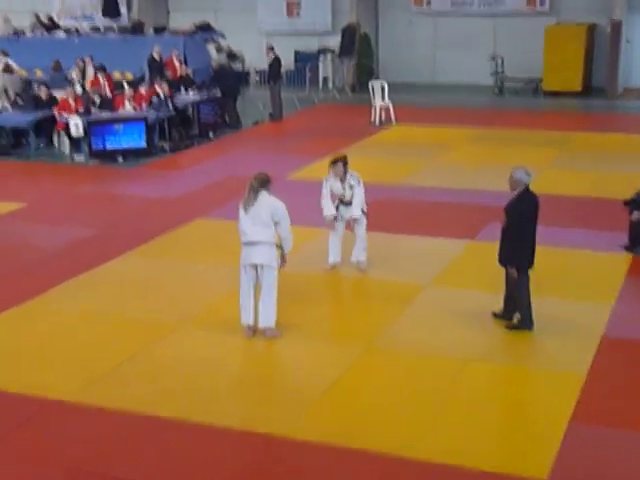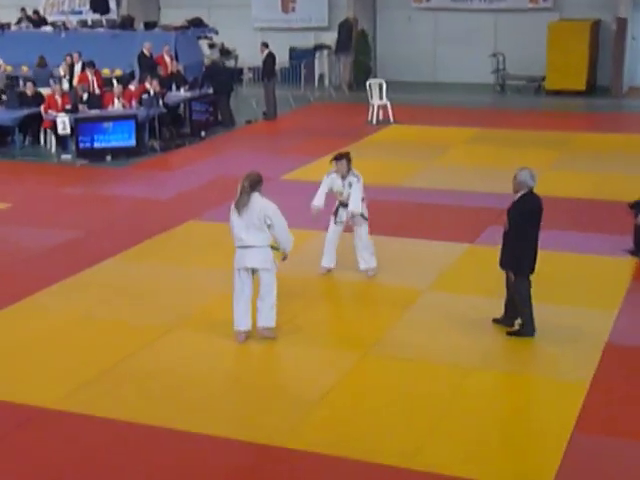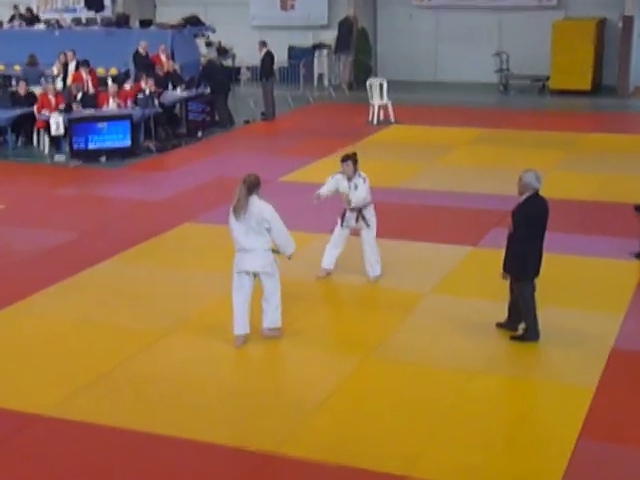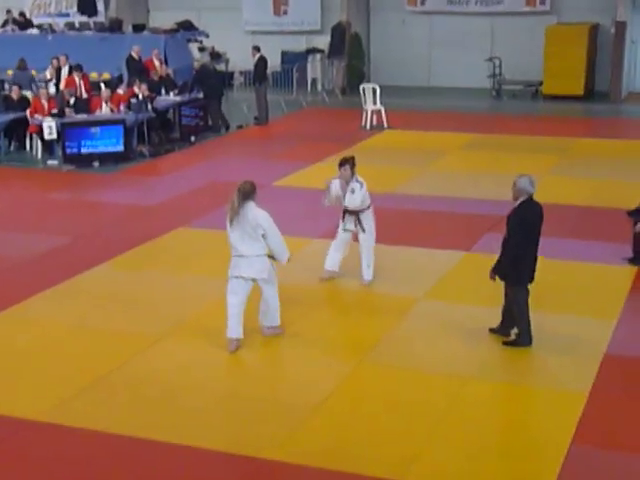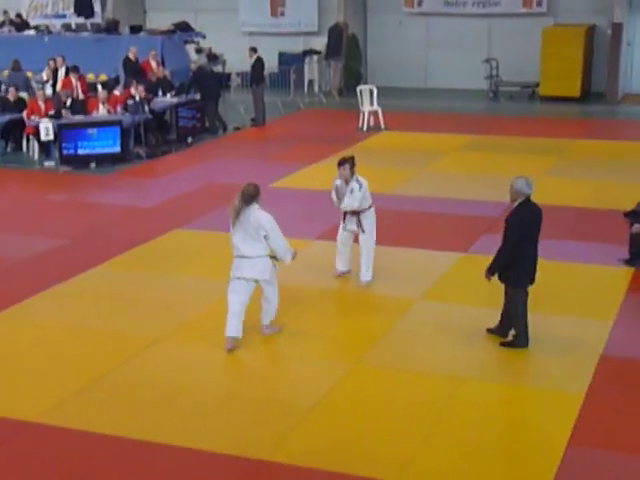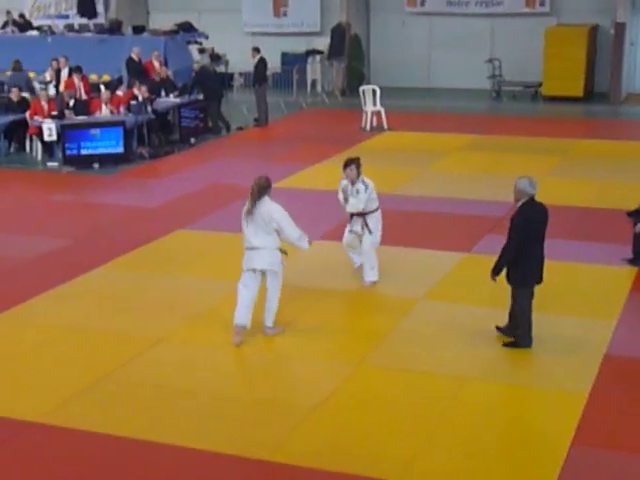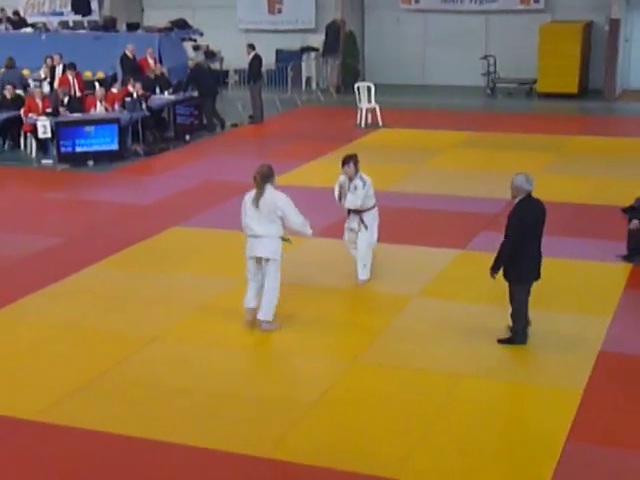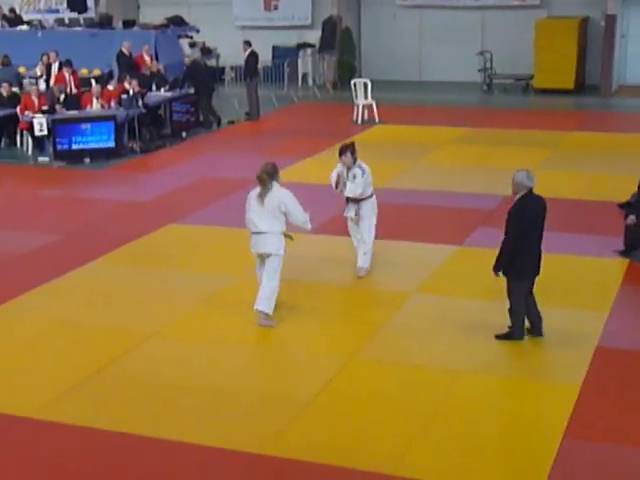
dt=0.1s
person 1, frame 1
left shoulder: (518, 203)
right shoulder: (531, 197)
left elbow: (515, 234)
left wrist: (511, 261)
left hip: (517, 252)
right hip: (525, 248)
left knee: (518, 285)
right knee: (512, 282)
left ankle: (525, 321)
right ankle: (508, 312)
person 1, frame 2
left shoulder: (520, 206)
right shoulder: (534, 200)
left elbow: (516, 238)
left wrist: (510, 265)
left hip: (519, 256)
right hip: (527, 252)
left knee: (520, 290)
right knee: (513, 287)
left ankle: (527, 327)
right ankle: (509, 318)
person 1, frame 3
left shoulder: (525, 208)
right shoulder: (540, 202)
left elbow: (519, 240)
left wrist: (510, 267)
left hip: (523, 259)
right hip: (532, 255)
left knee: (524, 294)
right knee: (517, 290)
left ankle: (531, 332)
right ankle: (512, 322)
person 1, frame 4
left shoulder: (519, 214)
right shoulder: (536, 208)
left elbow: (511, 246)
left wrist: (497, 269)
left hip: (517, 264)
right hip: (527, 261)
left knee: (518, 299)
right knee: (511, 296)
left ankle: (523, 337)
right ankle: (505, 328)
person 1, frame 5
left shoulder: (517, 216)
right shoulder: (534, 209)
left elbow: (508, 247)
left wrist: (492, 269)
left hip: (517, 266)
right hip: (527, 262)
left knee: (516, 301)
right knee: (512, 298)
left ankle: (521, 338)
right ankle: (503, 328)
person 1, frame 6
left shoulder: (521, 216)
right shoulder: (541, 209)
left elbow: (511, 246)
left wrist: (496, 269)
left hip: (522, 266)
right hip: (534, 263)
left knee: (521, 302)
right knee: (522, 299)
left ankle: (523, 338)
right ankle: (512, 328)
person 1, frame 7
left shoulder: (518, 213)
right shoulder: (538, 206)
left elbow: (509, 243)
left wrist: (495, 266)
left hip: (519, 263)
right hip: (532, 260)
left knee: (518, 298)
right knee: (520, 296)
left ankle: (519, 335)
right ankle: (521, 326)
person 1, frame 8
left shoulder: (518, 209)
right shoulder: (540, 202)
left elbow: (510, 241)
left wrist: (498, 265)
left hip: (519, 261)
right hip: (533, 258)
left knee: (516, 296)
right knee: (526, 293)
left ankle: (517, 331)
right ankle: (536, 326)
person 2, frame 1
left shoulder: (244, 204)
right shoulder: (276, 204)
right elbow: (284, 231)
right wrist: (284, 252)
left hip: (248, 250)
right hip: (266, 250)
left knee: (247, 288)
right knee: (268, 288)
left ankle: (249, 325)
right ankle: (267, 326)
person 2, frame 2
left shoulder: (235, 206)
right shoulder: (267, 205)
right elbow: (280, 229)
right wrist: (286, 248)
left hip: (242, 253)
right hip: (262, 253)
left knee: (242, 292)
right knee: (267, 290)
left ankle: (241, 330)
right ankle: (265, 326)
person 2, frame 3
left shoulder: (235, 209)
right shoulder: (265, 208)
right elbow: (279, 232)
right wrist: (288, 250)
left hip: (241, 257)
right hip: (262, 256)
left knee: (240, 295)
right knee: (271, 291)
left ankle: (239, 334)
right ankle: (270, 326)
person 2, frame 4
left shoulder: (232, 215)
right shoulder: (260, 215)
right elbow: (274, 240)
right wrist: (284, 256)
left hip: (238, 263)
right hip: (259, 263)
left knee: (235, 301)
right knee: (270, 295)
left ankle: (233, 338)
right ankle: (270, 326)
person 2, frame 5
left shoulder: (236, 216)
right shoulder: (263, 217)
right elbow: (276, 241)
right wrist: (289, 255)
left hip: (240, 263)
right hip: (261, 263)
left knee: (236, 301)
right knee: (270, 294)
left ankle: (231, 338)
right ankle: (266, 325)
person 2, frame 6
left shoulder: (247, 209)
right shoulder: (275, 209)
right elbow: (291, 232)
right wrist: (304, 241)
left hip: (250, 255)
right hip: (270, 255)
left knee: (246, 292)
right knee: (273, 291)
left ankle: (239, 328)
right ankle: (268, 326)
person 2, frame 7
left shoulder: (248, 197)
right shoulder: (279, 197)
left elbow: (244, 222)
right elbow: (295, 220)
right wrist: (307, 228)
left hip: (252, 243)
right hip: (271, 244)
left knee: (254, 278)
right knee: (271, 282)
left ankle: (251, 310)
right ankle: (265, 320)
person 2, frame 8
left shoulder: (253, 194)
right shoulder: (283, 194)
left elbow: (248, 219)
right elbow: (298, 216)
right wrist: (308, 223)
left hip: (256, 239)
right hip: (274, 240)
left knee: (263, 271)
right knee: (271, 277)
left ankle: (264, 305)
right ankle: (263, 314)
person 3, frame 1
left shoulder: (355, 179)
right shoulder: (329, 180)
left elbow: (358, 199)
right elbow: (326, 199)
left wrist: (353, 217)
right wrist: (329, 216)
left hip: (356, 206)
right hip: (341, 206)
left knee: (360, 233)
right knee: (335, 232)
left ankle: (360, 259)
right ankle: (334, 260)
person 3, frame 2
left shoulder: (356, 178)
right shoulder: (331, 176)
left elbow: (356, 197)
right elbow: (322, 190)
left wrist: (352, 212)
right wrist: (316, 205)
left hip: (357, 208)
right hip: (341, 208)
left knee: (361, 237)
right knee: (331, 235)
left ankle: (369, 265)
right ankle: (327, 264)
person 3, frame 3
left shoulder: (362, 179)
right shoulder: (338, 177)
left elbow: (360, 197)
right elbow: (327, 188)
left wrist: (350, 200)
right wrist: (320, 194)
left hip: (364, 212)
right hip: (348, 212)
left knee: (368, 242)
right knee: (337, 238)
left ankle: (374, 272)
right ankle: (326, 267)
person 3, frame 4
left shoulder: (360, 184)
left elbow: (355, 202)
left wrist: (344, 197)
left hip: (363, 215)
right hip: (349, 215)
left knee: (366, 245)
right knee: (340, 241)
left ankle: (367, 276)
right ankle: (331, 270)
person 3, frame 5
left shoulder: (359, 184)
right shoulder: (339, 181)
left elbow: (353, 204)
right elbow: (335, 195)
left wrist: (343, 201)
right wrist: (338, 198)
left hip: (365, 215)
right hip: (350, 215)
left knee: (366, 246)
right knee: (342, 241)
left ankle: (366, 277)
right ankle: (343, 268)
person 3, frame 6
left shoulder: (366, 185)
right shoulder: (346, 182)
left elbow: (359, 205)
right elbow: (342, 195)
left wrist: (348, 202)
right wrist: (345, 199)
left hip: (371, 217)
right hip: (356, 217)
left knee: (368, 247)
right knee: (348, 241)
left ankle: (370, 277)
right ankle: (361, 262)
person 3, frame 7
left shoulder: (363, 182)
right shoulder: (343, 178)
left elbow: (357, 202)
right elbow: (338, 191)
left wrist: (345, 196)
right wrist: (340, 195)
left hip: (368, 215)
right hip: (354, 214)
left knee: (363, 246)
right knee: (350, 239)
left ankle: (363, 275)
right ankle: (366, 259)
person 3, frame 8
left shoulder: (362, 170)
right shoulder: (342, 167)
left elbow: (357, 190)
right elbow: (334, 178)
left wrist: (344, 184)
right wrist: (337, 182)
left hip: (366, 203)
right hip: (352, 203)
left knee: (365, 234)
right knee: (353, 229)
left ankle: (363, 265)
right ankle: (362, 256)
